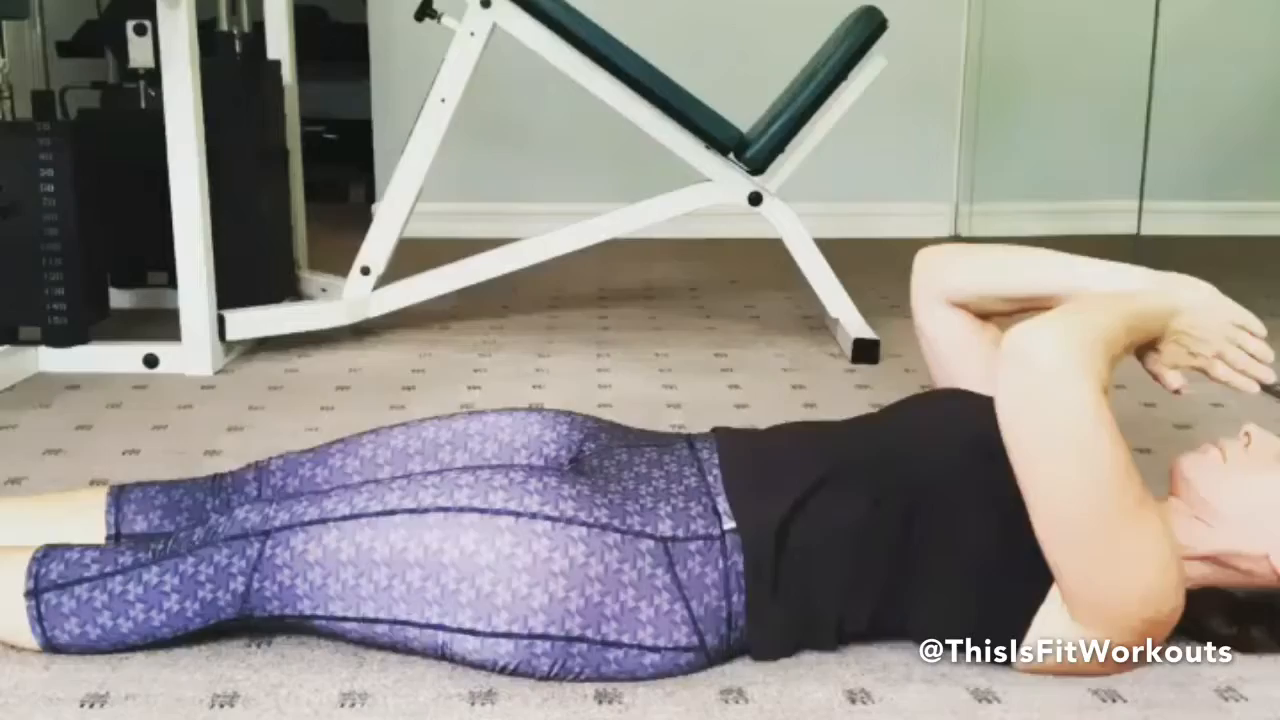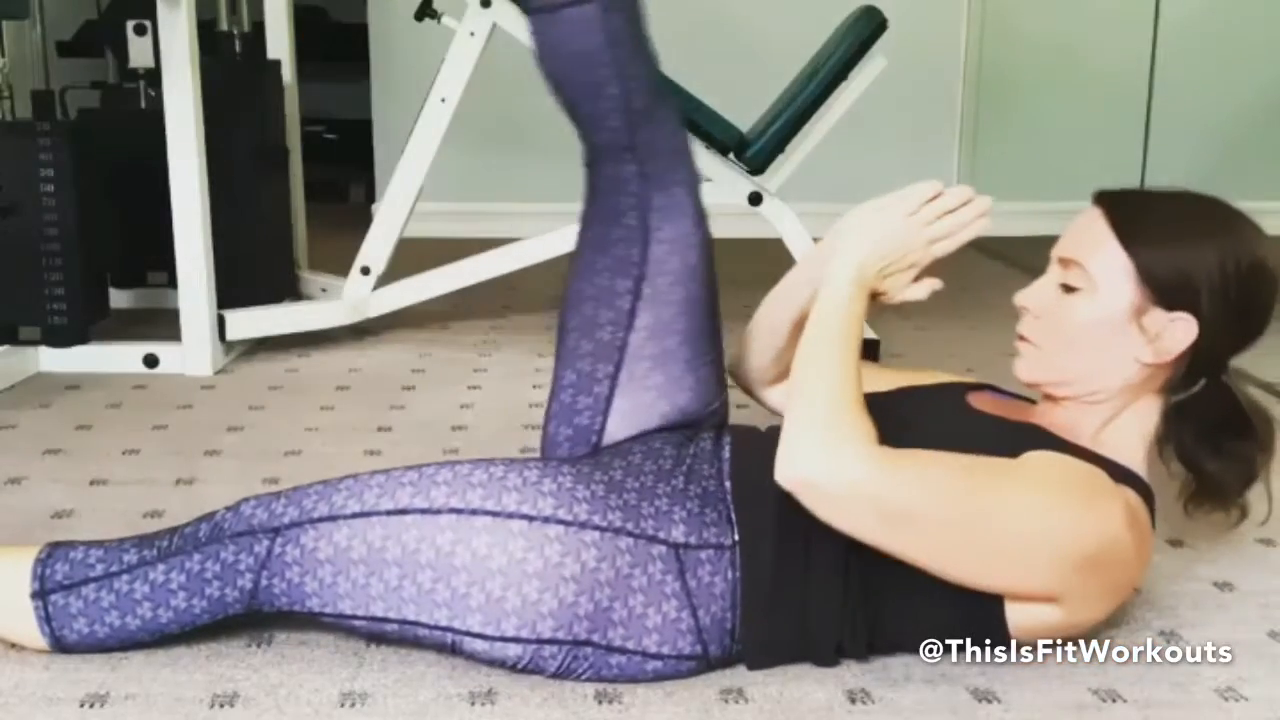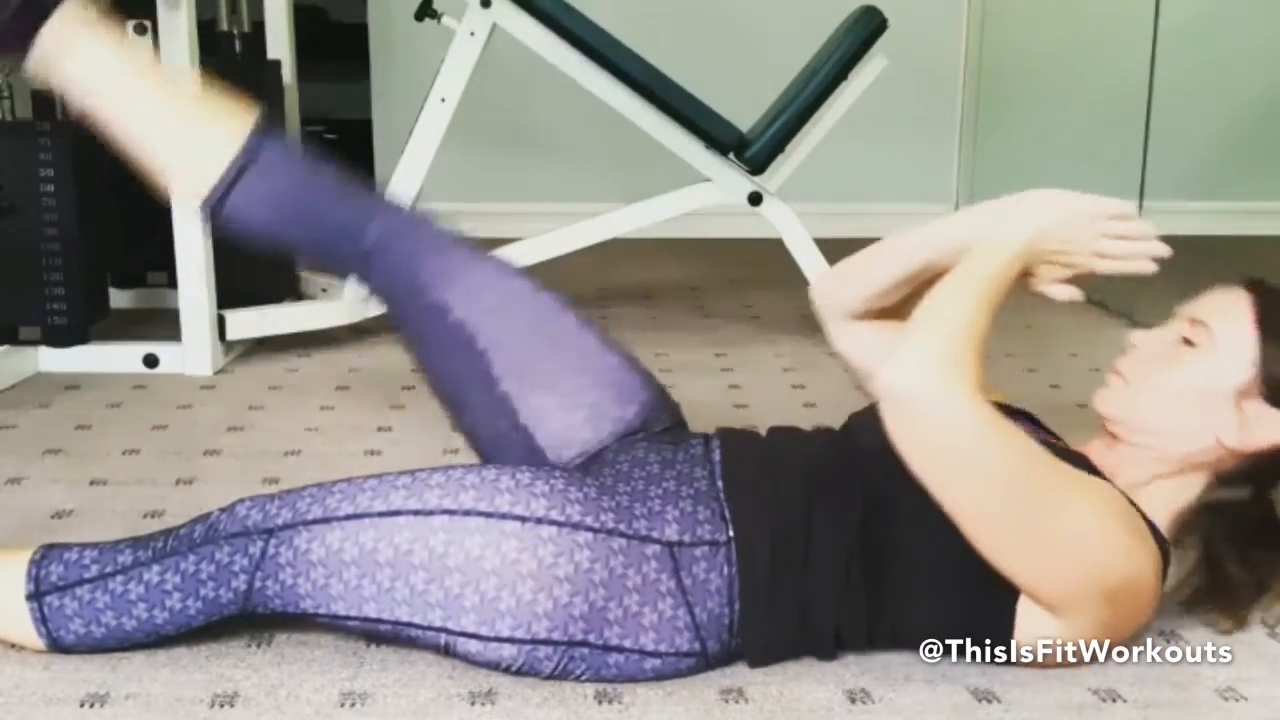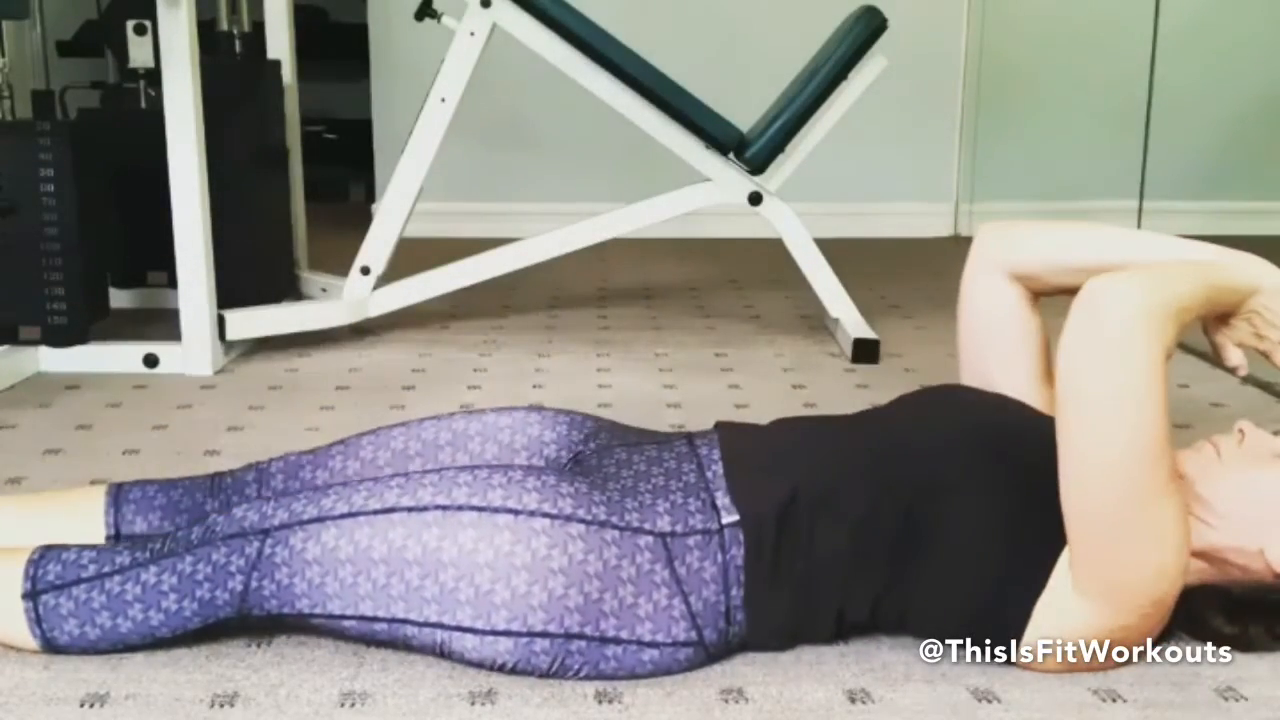
dt=1s
person 1, frame 1
left shoulder: (1127, 587)
right shoulder: (1071, 494)
left elbow: (1048, 360)
right elbow: (940, 275)
left wrist: (1146, 309)
right wrist: (1142, 287)
left hip: (673, 570)
right hip: (656, 473)
left knee: (250, 561)
right knee: (244, 496)
person 1, frame 2
left shoulder: (1092, 526)
right shoulder: (1030, 418)
left elbow: (824, 467)
right elbow: (768, 368)
left wrist: (854, 269)
right wrist: (838, 259)
left hip: (667, 577)
right hip: (664, 468)
left knee: (261, 543)
right knee: (638, 156)
person 1, frame 3
left shoulder: (1100, 569)
right shoulder: (1046, 460)
left elbow: (916, 394)
right elbow: (847, 306)
left wrist: (1012, 244)
right wrist: (1005, 234)
left hip: (665, 568)
right hip: (647, 462)
left knee: (249, 552)
right knee: (370, 230)
person 1, frame 4
left shoulder: (1126, 581)
right shoulder: (1060, 466)
left elbow: (1114, 322)
right elbow: (999, 258)
left hip: (674, 569)
right hip: (657, 471)
left knee: (249, 561)
right knee: (241, 498)
